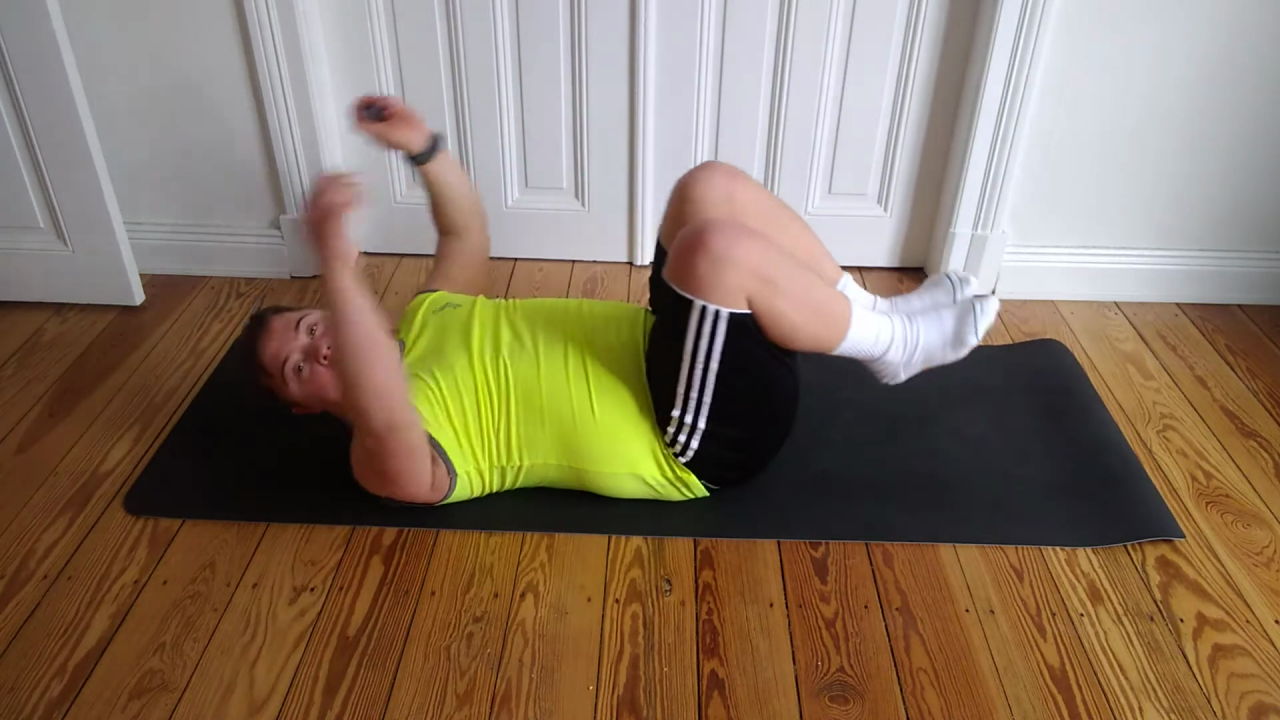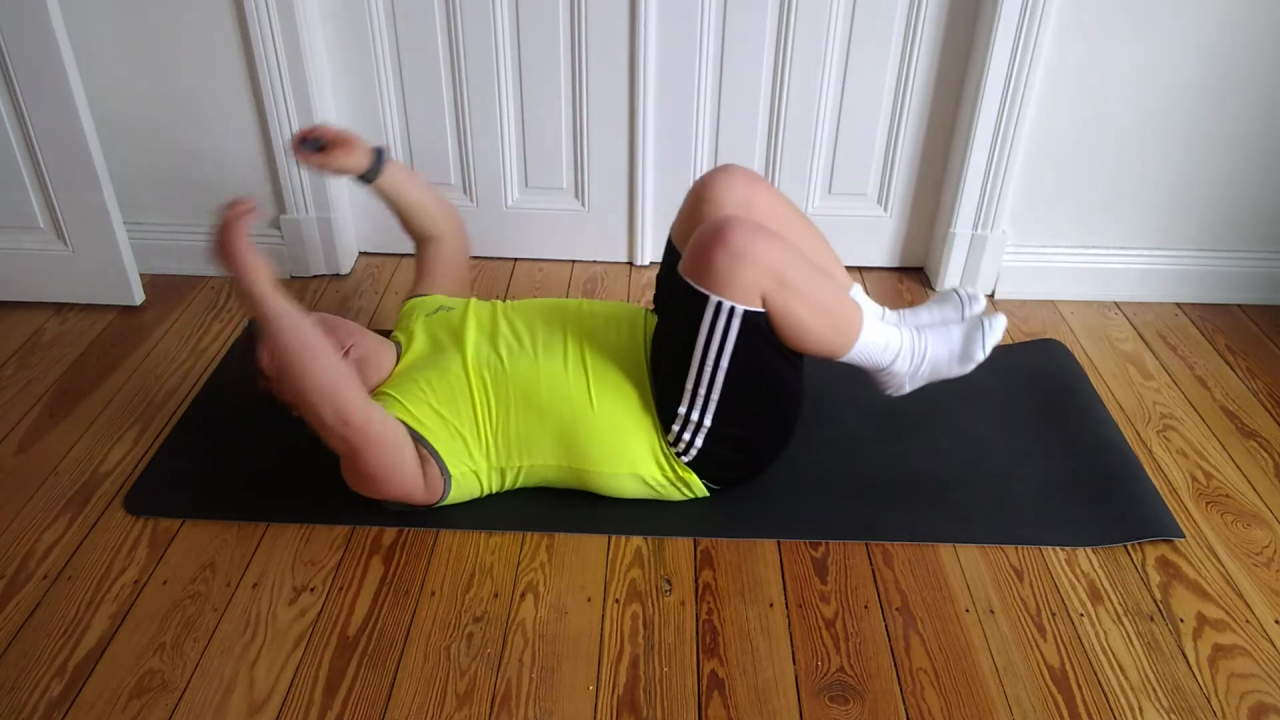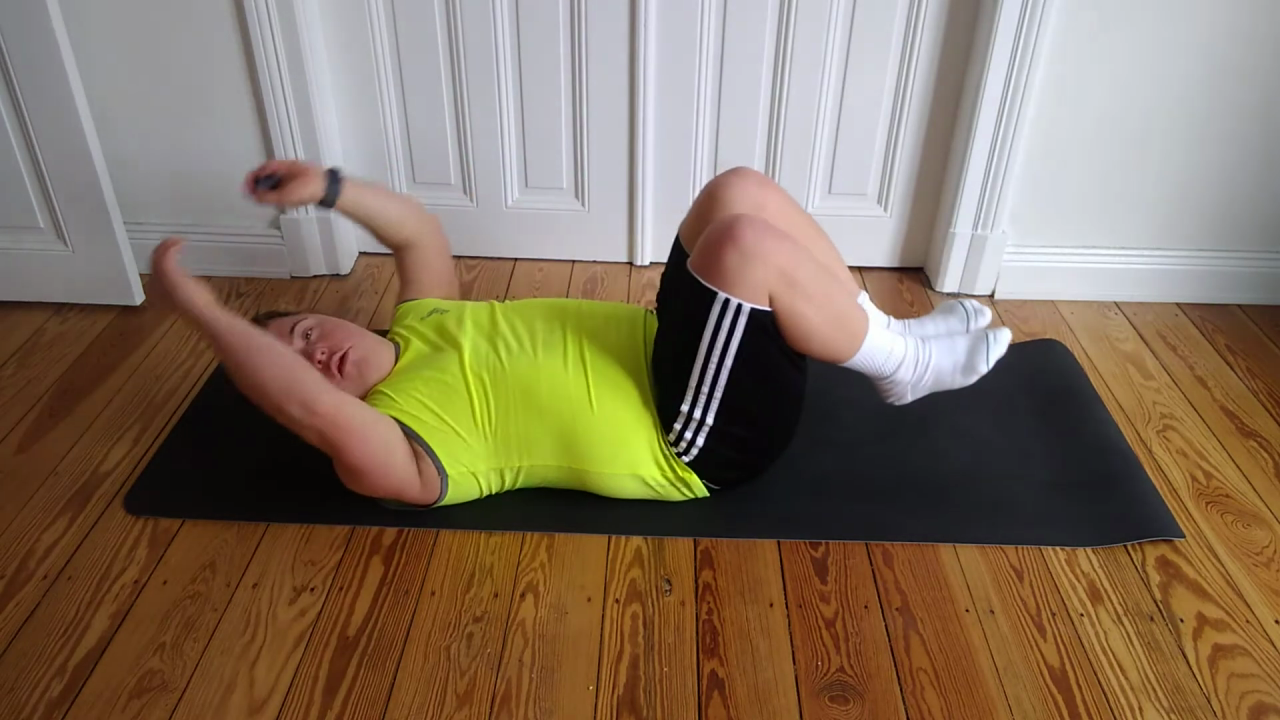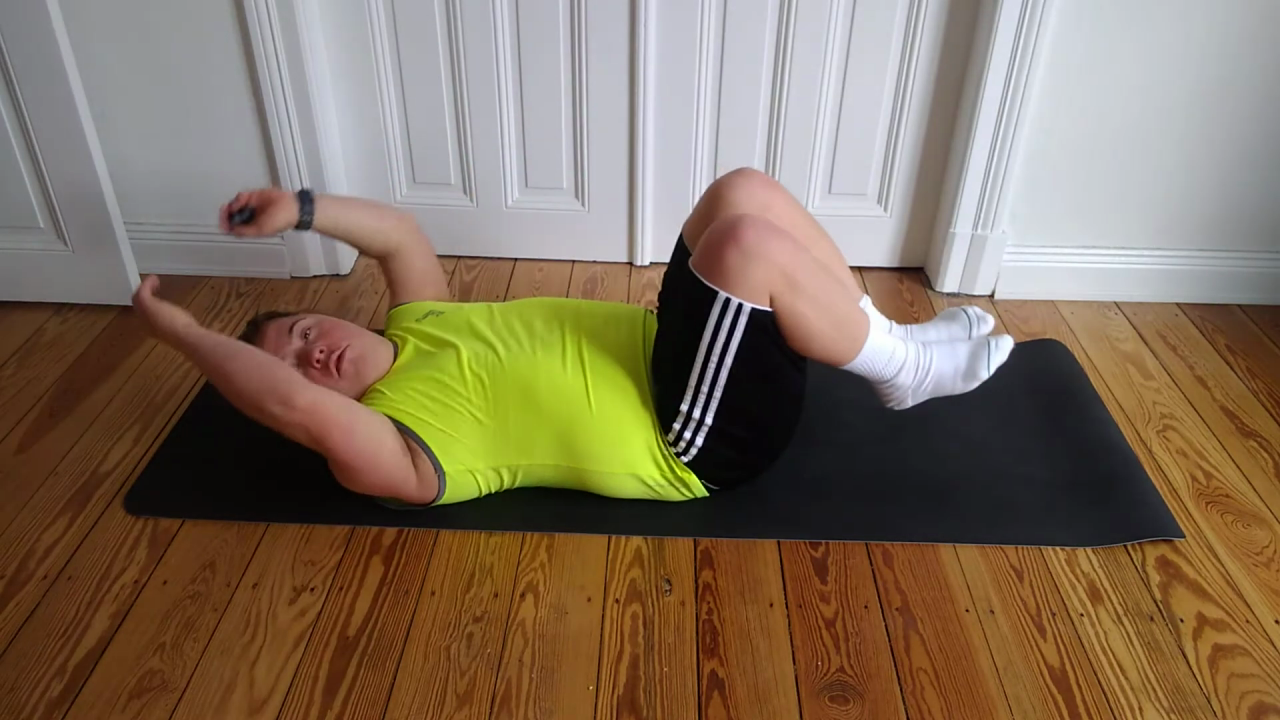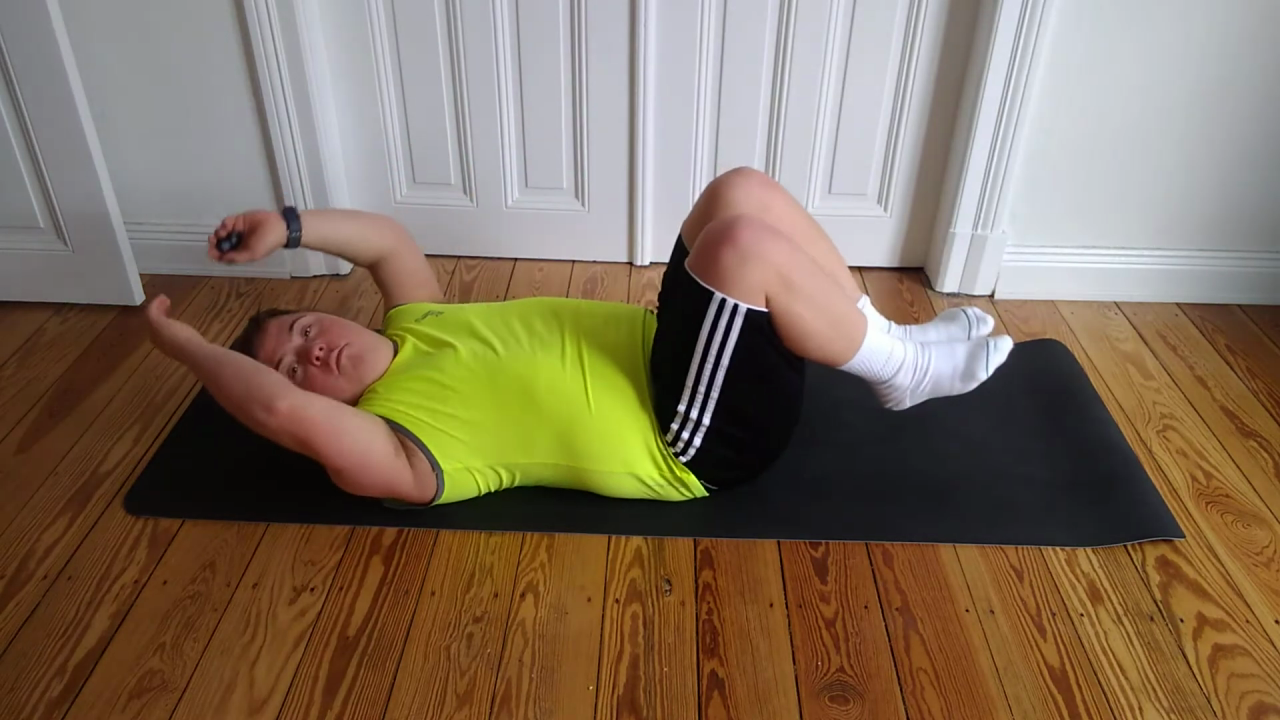
dt=0.1s
person 1, frame 1
left shoulder: (421, 327)
right shoulder: (386, 459)
left elbow: (465, 228)
right elbow: (382, 413)
left wrist: (423, 147)
right wrist: (336, 267)
left hip: (657, 352)
right hip: (697, 444)
left knee: (712, 187)
right knee: (720, 247)
left ankle: (876, 316)
right ankle: (894, 341)
person 1, frame 2
left shoulder: (425, 321)
right shoulder: (383, 462)
left elbow: (443, 225)
right elbow: (335, 404)
left wrist: (371, 162)
right wrist: (256, 282)
left hip: (661, 354)
right hip: (692, 441)
left knee: (727, 193)
right knee: (737, 243)
left ankle: (877, 332)
right ankle: (900, 358)
person 1, frame 3
left shoulder: (416, 328)
right shoulder: (380, 445)
left elbow: (420, 230)
right elbow: (308, 402)
left wrist: (324, 187)
right wrist: (196, 304)
left hip: (656, 358)
right hip: (691, 443)
left knee: (741, 191)
right knee: (748, 243)
left ankle: (881, 338)
right ankle: (902, 364)
person 1, frame 4
left shoulder: (414, 327)
right shoulder: (381, 451)
left elbow: (399, 233)
right elbow: (291, 402)
left wrist: (300, 207)
right wrist: (176, 325)
left hip: (664, 353)
right hip: (692, 440)
left knee: (745, 193)
right knee: (750, 243)
left ankle: (883, 344)
right ankle: (903, 368)
person 1, frame 5
left shoulder: (413, 328)
right shoulder: (381, 454)
left elbow: (388, 241)
right elbow: (279, 411)
left wrist: (287, 227)
right wrist: (176, 338)
left hip: (663, 351)
right hip: (692, 441)
left knee: (743, 191)
right knee: (747, 244)
left ankle: (882, 345)
right ankle: (902, 368)
